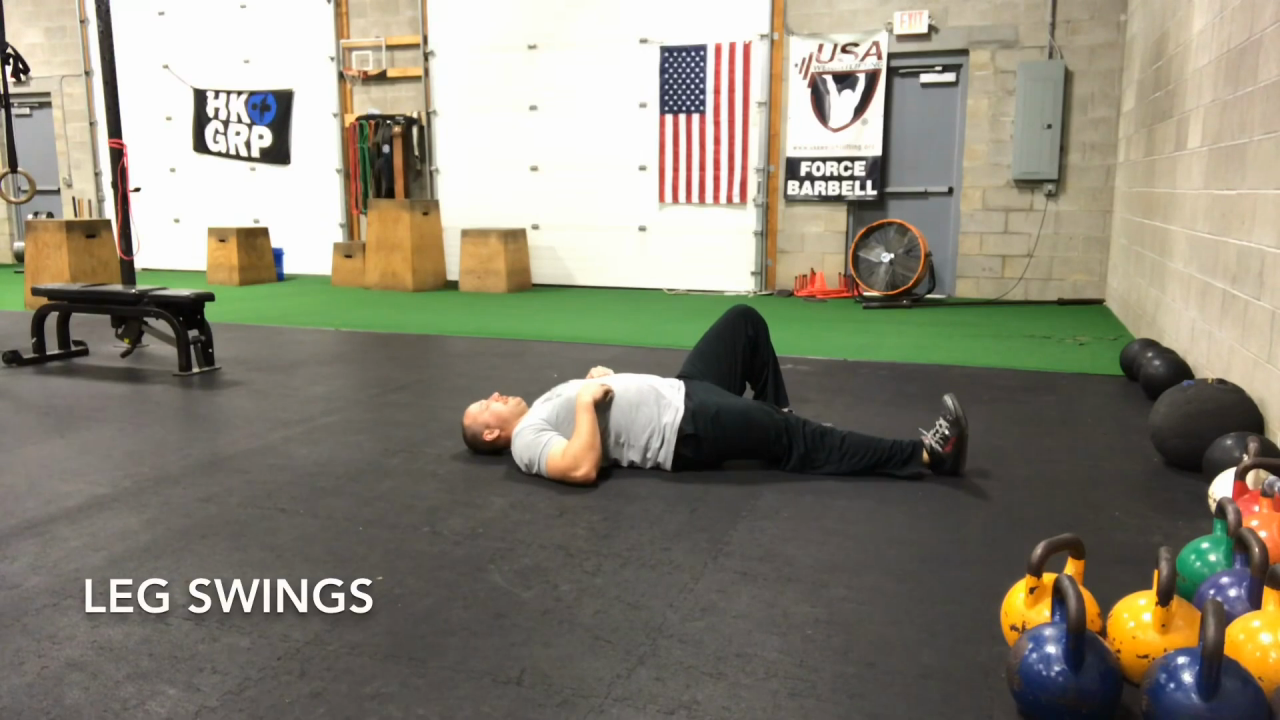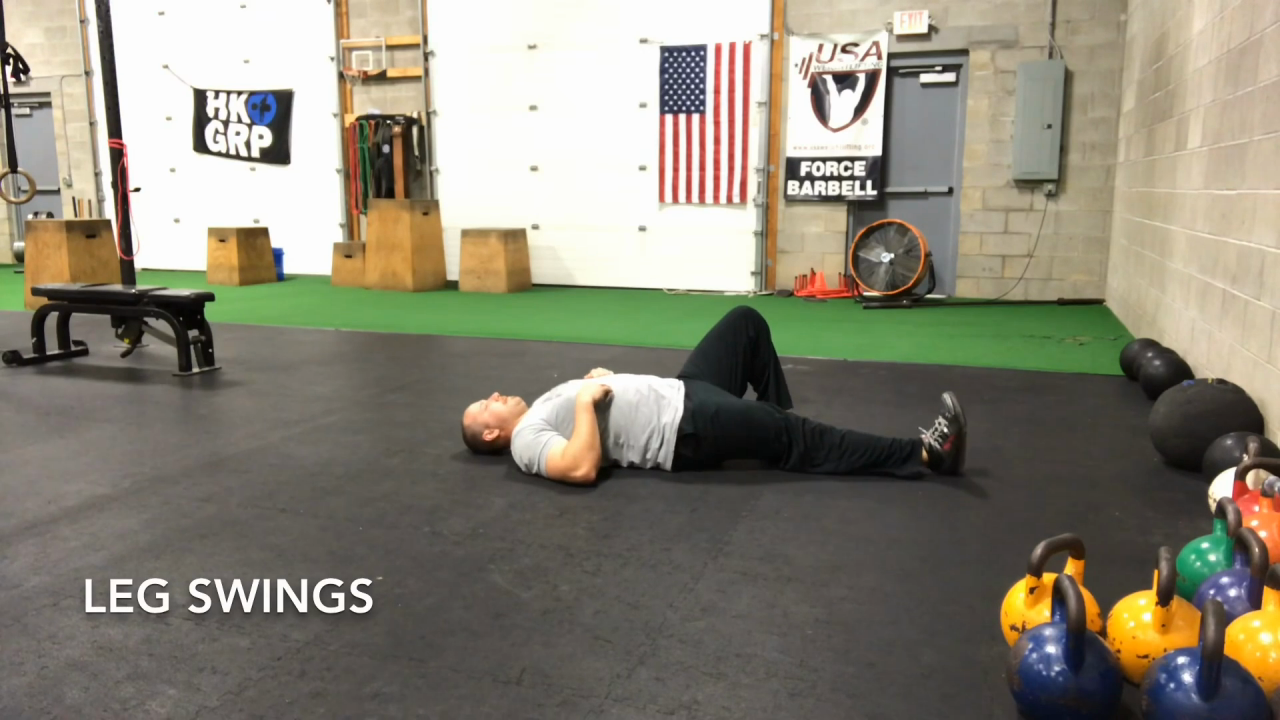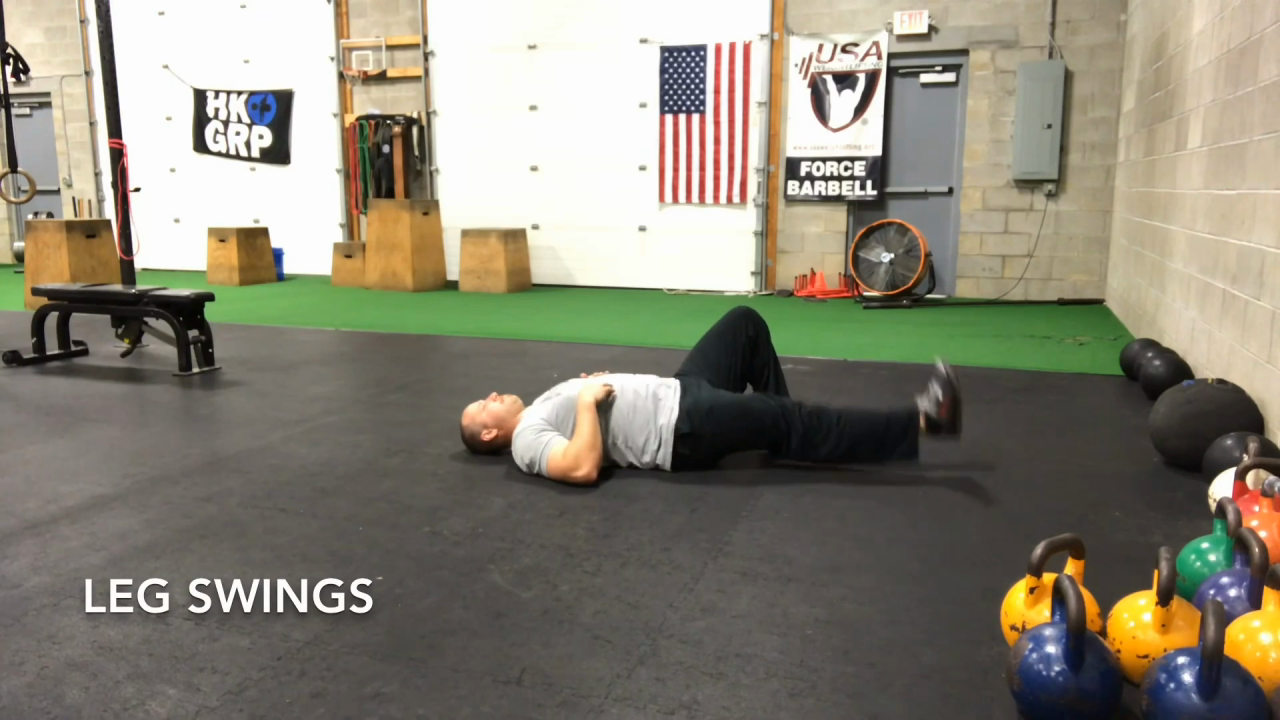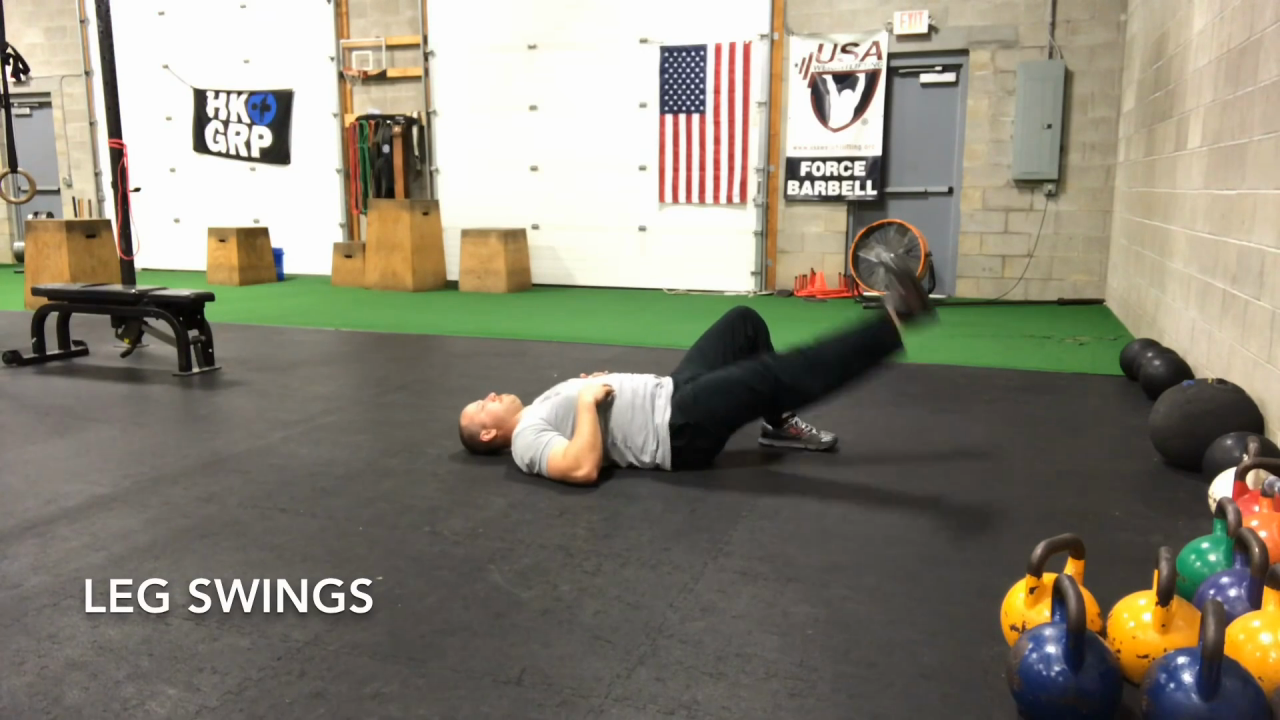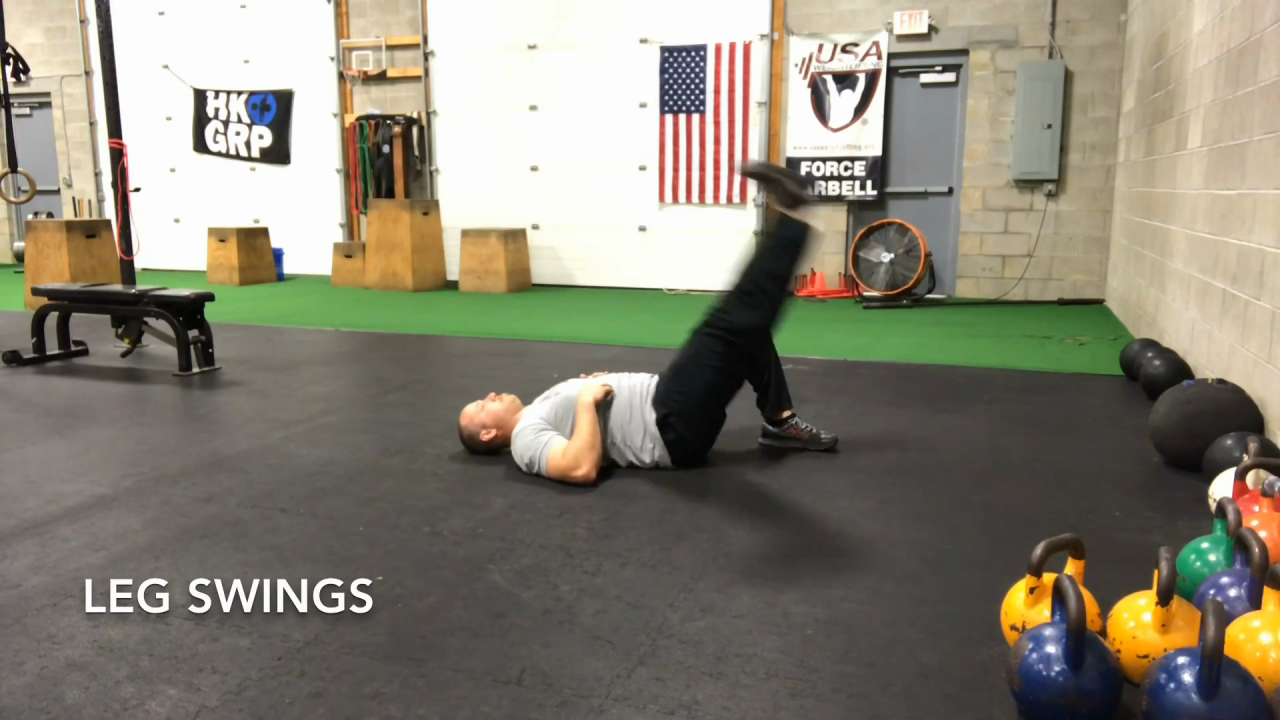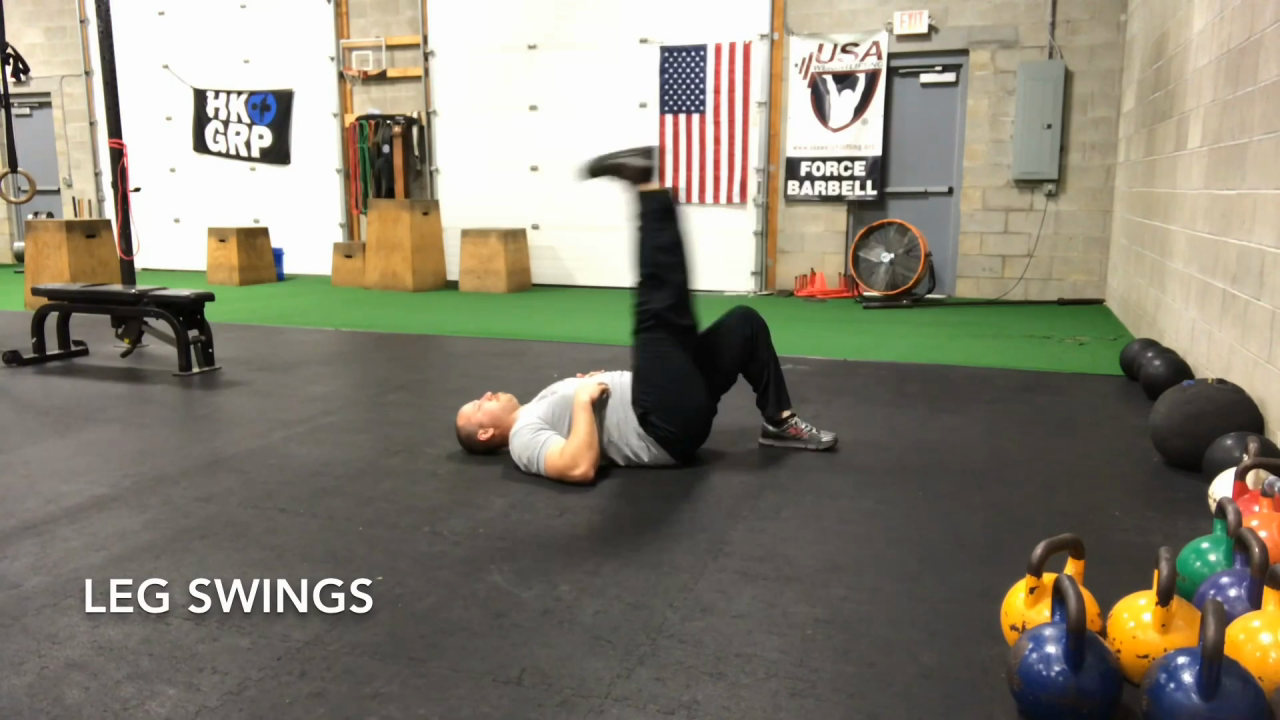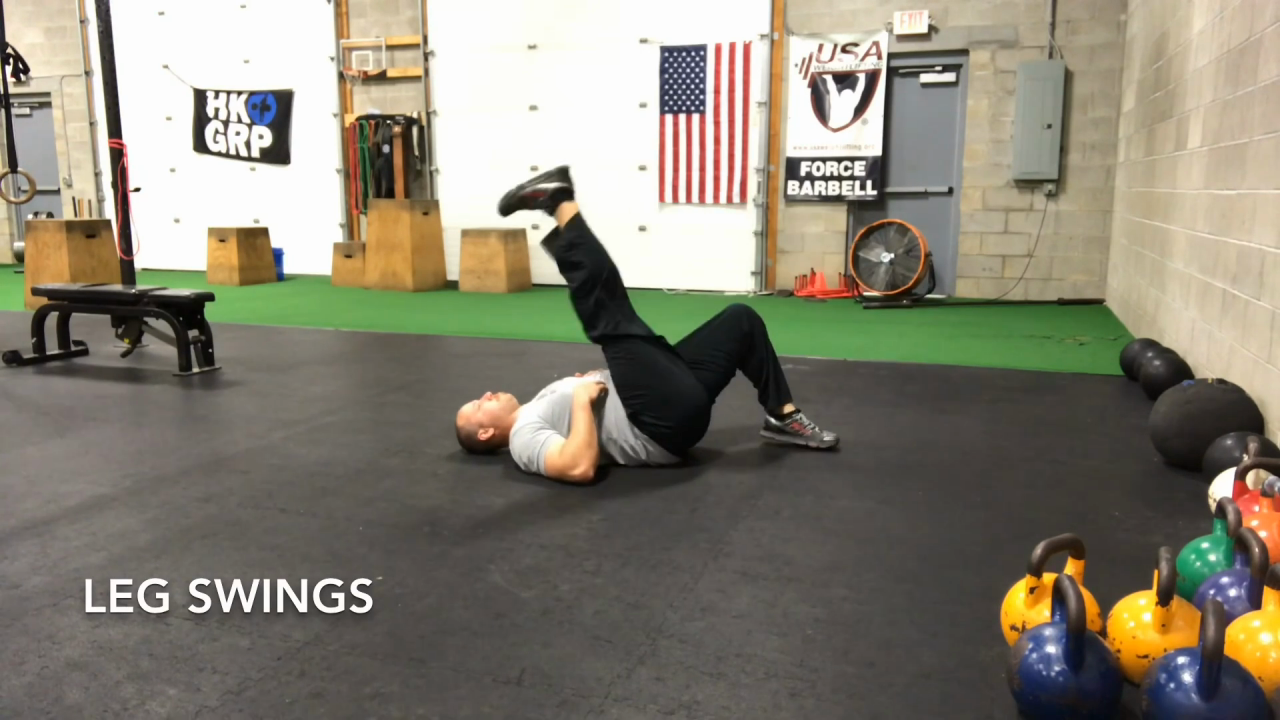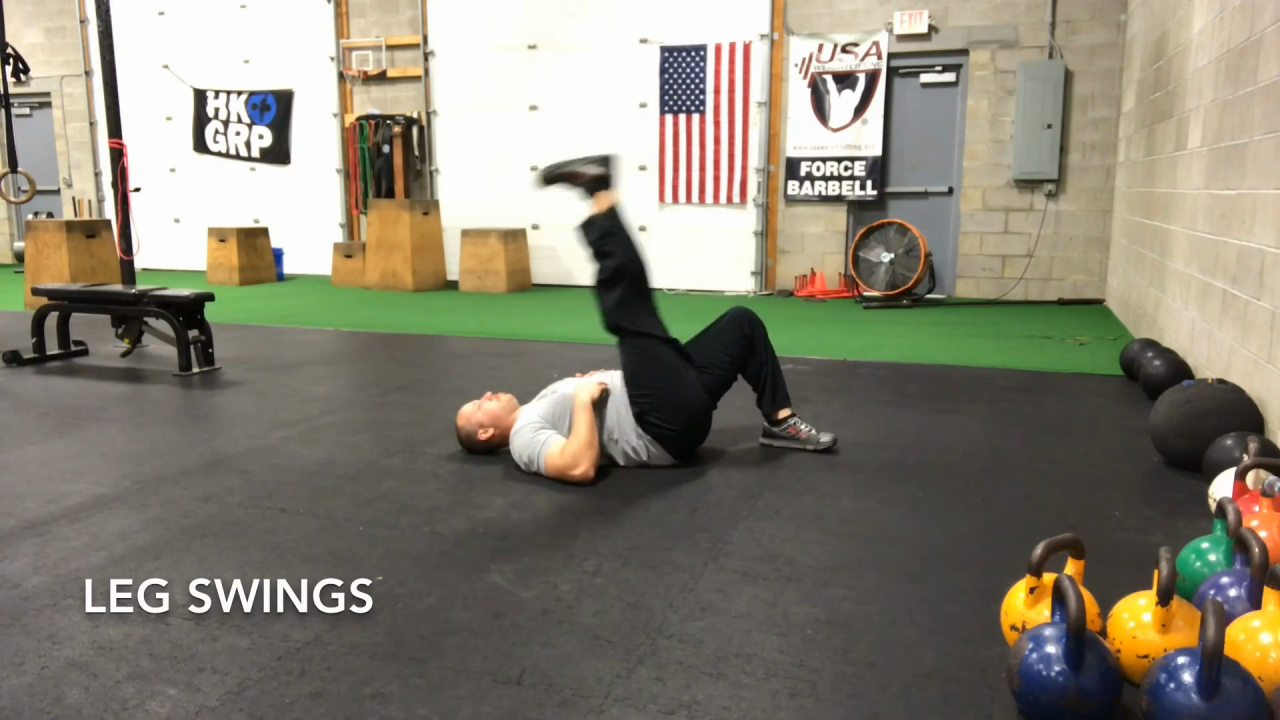
dt=0.2s
person 1, frame 1
left shoulder: (544, 410)
right shoulder: (527, 441)
right elbow: (583, 469)
left wrist: (599, 378)
right wrist: (587, 400)
left hip: (682, 394)
right hip: (686, 432)
left knee: (743, 321)
right knee: (798, 442)
left ankle: (776, 413)
right ankle: (926, 455)
person 1, frame 2
left shoulder: (543, 409)
right shoulder: (527, 440)
right elbow: (582, 469)
left wrist: (597, 380)
right wrist: (586, 401)
left hip: (682, 394)
right hip: (686, 432)
left knee: (746, 322)
right knee: (796, 439)
left ankle: (778, 414)
right ankle: (926, 453)
person 1, frame 3
left shoulder: (541, 410)
right shoulder: (527, 439)
right elbow: (583, 468)
left wrist: (594, 385)
right wrist: (587, 401)
left hip: (679, 393)
right hip: (683, 431)
left knee: (744, 322)
right knee: (788, 418)
left ankle: (785, 428)
right ankle: (919, 422)
person 1, frame 4
left shoulder: (539, 408)
right shoulder: (526, 442)
right elbow: (583, 467)
left wrist: (590, 388)
right wrist: (588, 401)
left hip: (670, 392)
right hip: (681, 433)
left knee: (741, 322)
right knee: (770, 378)
left ankle: (781, 425)
right ankle: (893, 321)
person 1, frame 5
left shoulder: (537, 413)
right shoulder: (527, 440)
right elbow: (583, 468)
left wrist: (591, 385)
right wrist: (587, 401)
left hip: (664, 409)
right hip: (674, 431)
left knee: (746, 321)
right knee: (726, 329)
left ankle: (781, 423)
right ankle: (789, 215)
person 1, frame 6
left shoulder: (538, 410)
right shoulder: (524, 439)
right elbow: (581, 468)
left wrist: (594, 383)
right wrist: (584, 400)
left hip: (678, 410)
right hip: (672, 425)
left knee: (744, 322)
right knee: (660, 314)
left ankle: (780, 422)
person 1, frame 7
left shoulder: (535, 411)
right shoulder: (524, 439)
right elbow: (581, 468)
left wrist: (588, 385)
right wrist: (582, 401)
left hip: (676, 401)
right hip: (668, 420)
left knee: (741, 320)
right knee: (607, 316)
left ankle: (784, 417)
person 1, frame 8
left shoulder: (536, 412)
right shoulder: (525, 438)
right elbow: (582, 468)
left wrist: (590, 385)
right wrist: (584, 400)
left hip: (674, 411)
right hip: (669, 425)
left knee: (740, 322)
right knee: (630, 316)
left ankle: (780, 422)
